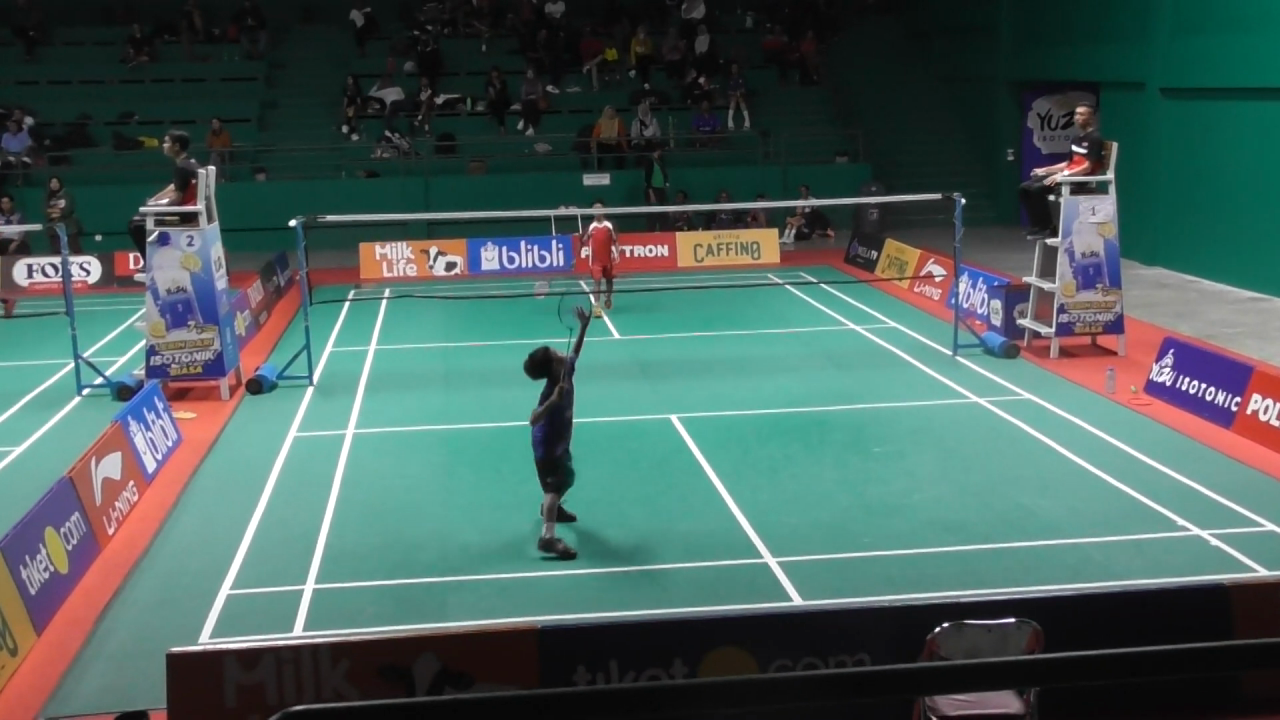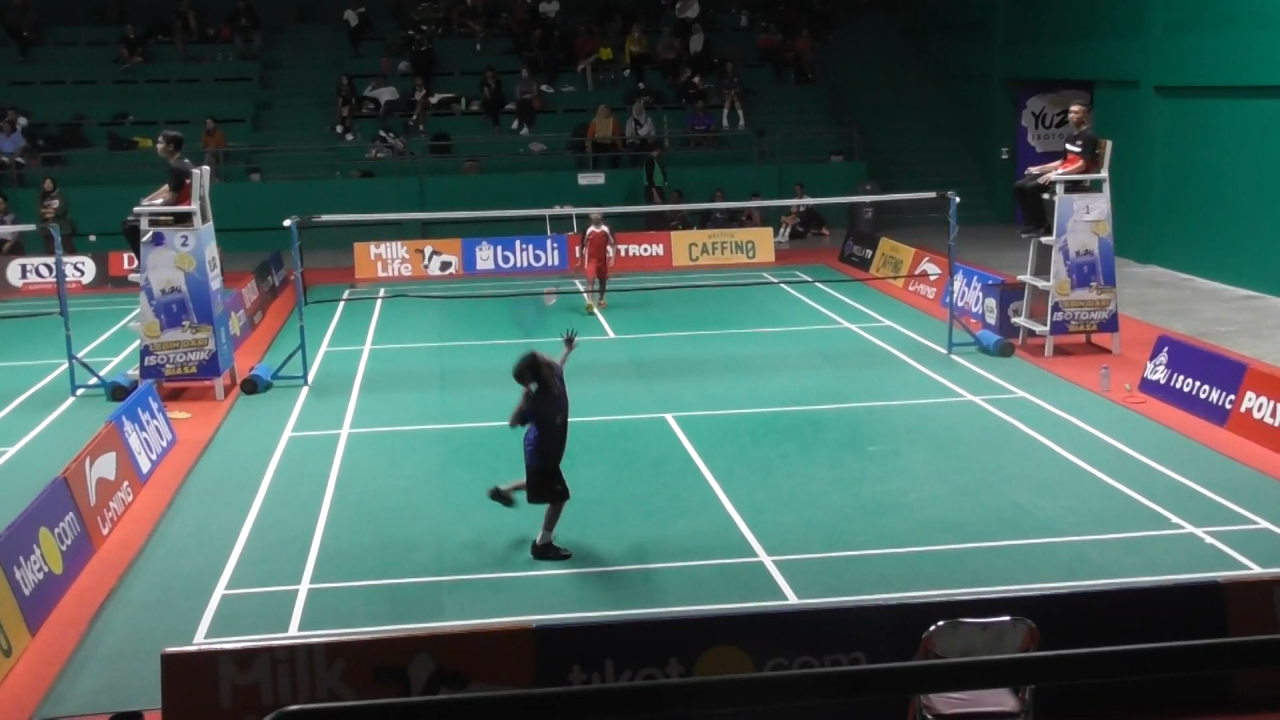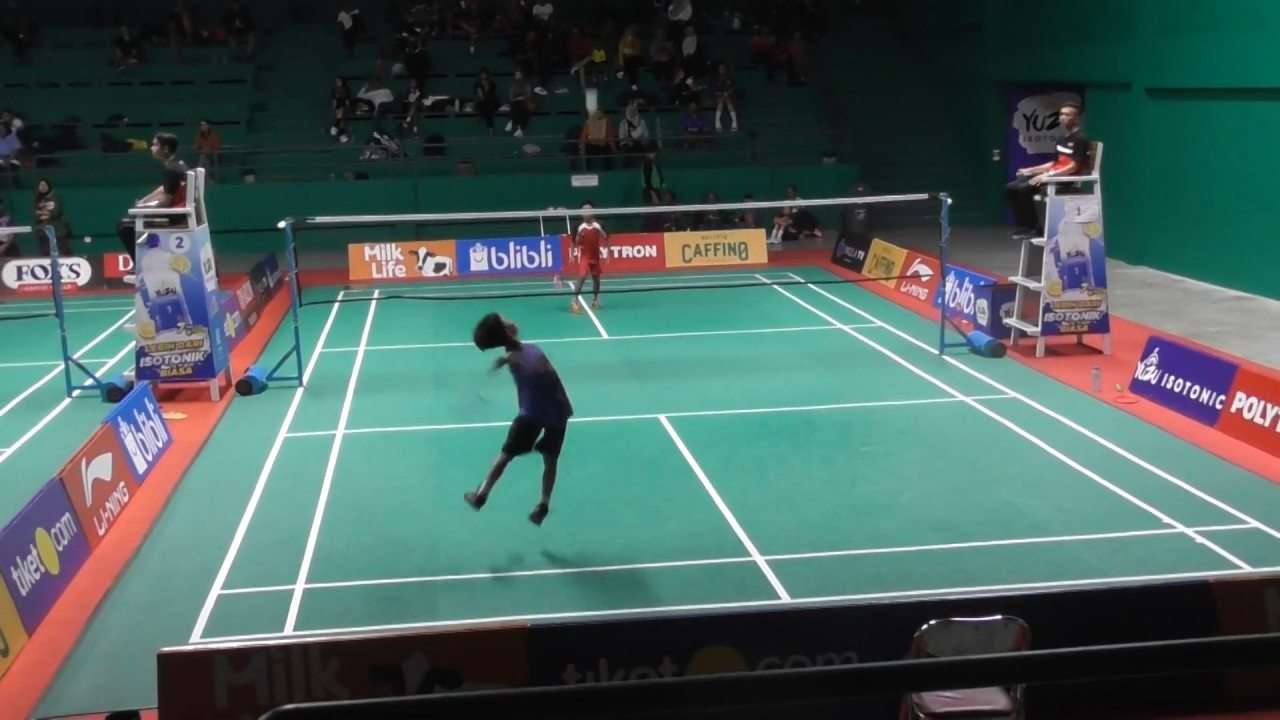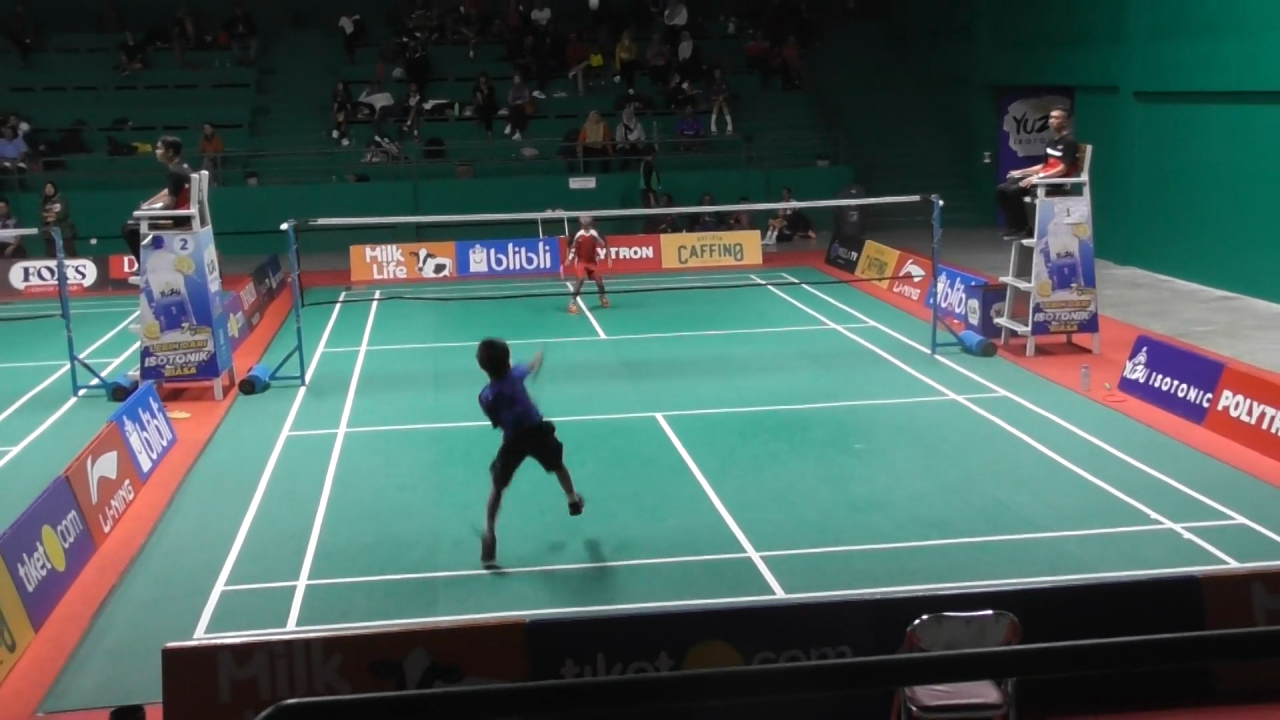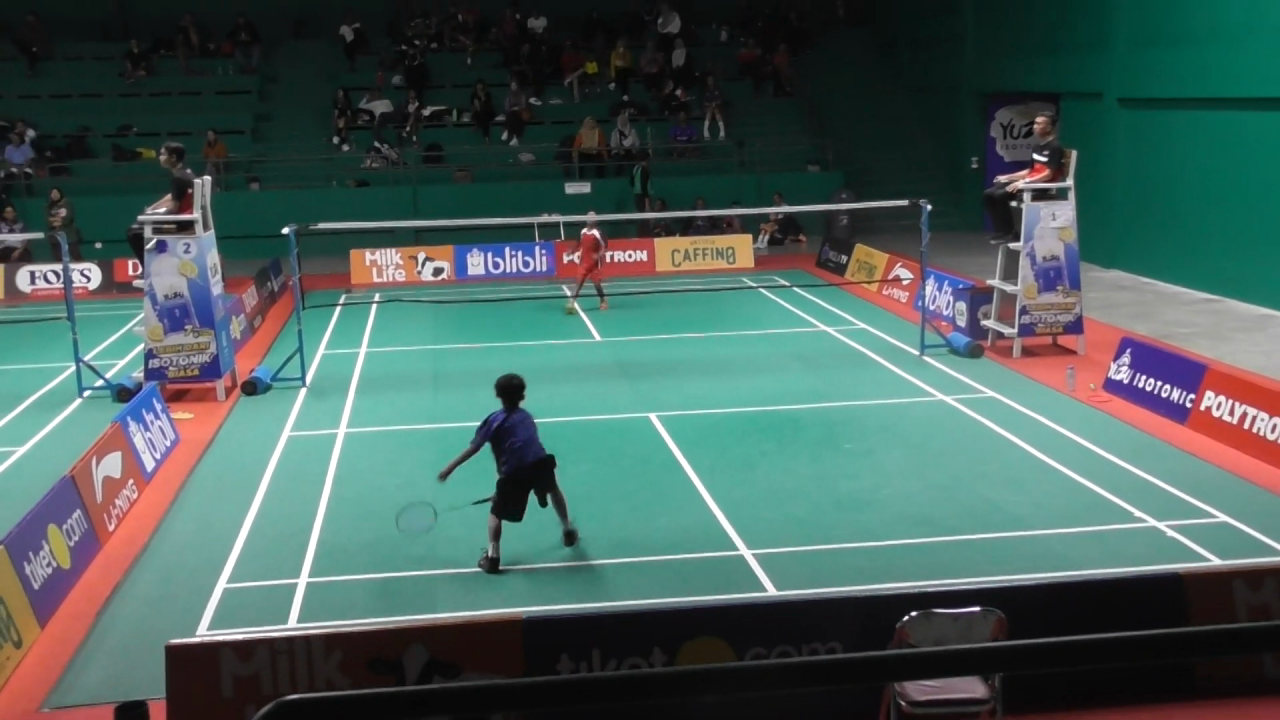
dt=0.2s
person 1, frame 1
left shoulder: (566, 372)
right shoulder: (551, 393)
left elbow: (574, 353)
right elbow: (533, 420)
left wrist: (584, 328)
right wrist: (553, 401)
left hip: (559, 443)
right hip: (547, 446)
left knee: (566, 479)
right knee: (555, 487)
left ankle: (553, 508)
right ankle: (548, 537)
person 1, frame 2
left shoulder: (556, 377)
right shoulder: (539, 400)
right elbow: (514, 422)
left wrist: (567, 351)
right wrist: (525, 399)
left hip: (549, 449)
right hip: (542, 453)
left knee: (541, 485)
right knee: (558, 496)
left ankle: (502, 491)
right ankle: (542, 543)
person 1, frame 3
left shoulder: (519, 354)
right shoulder: (525, 354)
right elbow: (542, 368)
left hip: (529, 414)
right hip: (553, 413)
left knee: (506, 455)
right knee: (550, 459)
left ankle: (481, 496)
right ankle: (543, 505)
person 1, frame 4
left shoulder: (485, 396)
right shoulder: (514, 376)
left elbow: (497, 422)
right elbow: (533, 367)
right wrist: (536, 361)
left hip: (513, 440)
right hip: (537, 431)
left knee: (497, 488)
right knee: (557, 466)
left ankle: (489, 535)
right ankle: (574, 501)
person 1, frame 5
left shoulder: (493, 420)
right shoulder: (527, 418)
left elbow: (474, 448)
left wrist: (450, 468)
left hip: (513, 472)
right hip: (541, 464)
left knee: (497, 514)
right knee: (553, 490)
left ankle: (492, 556)
right ankle: (568, 531)
